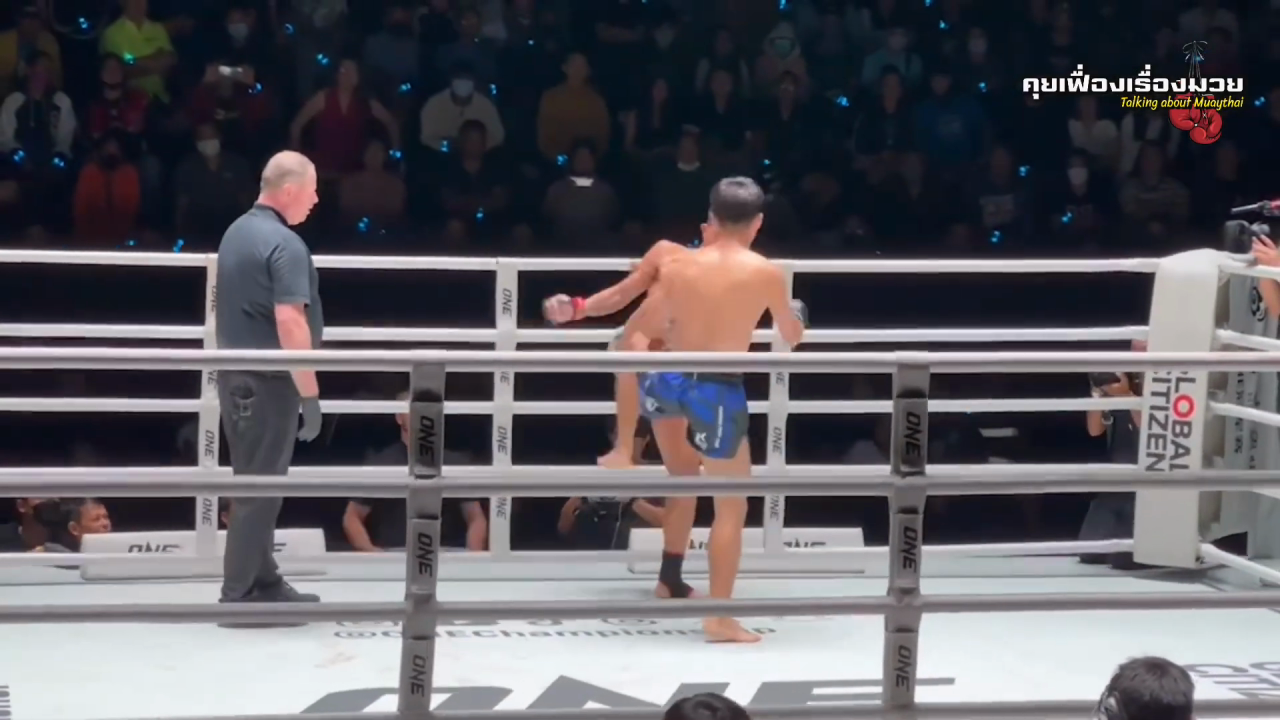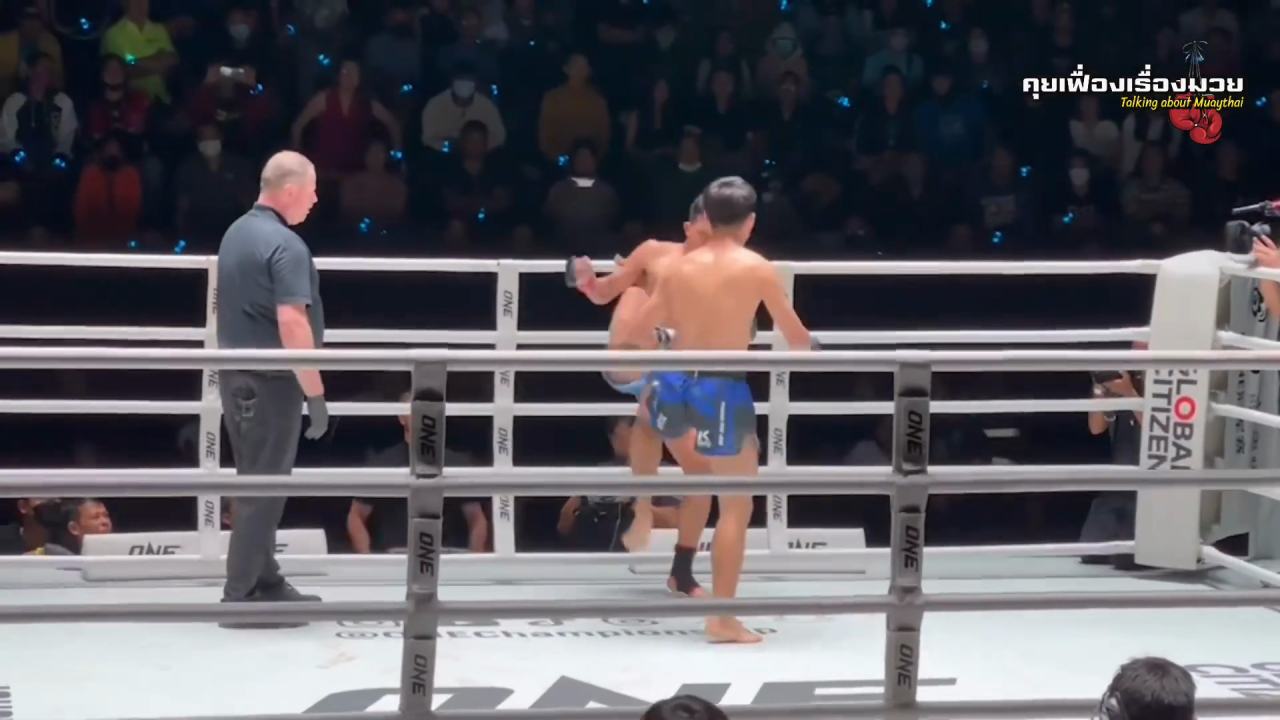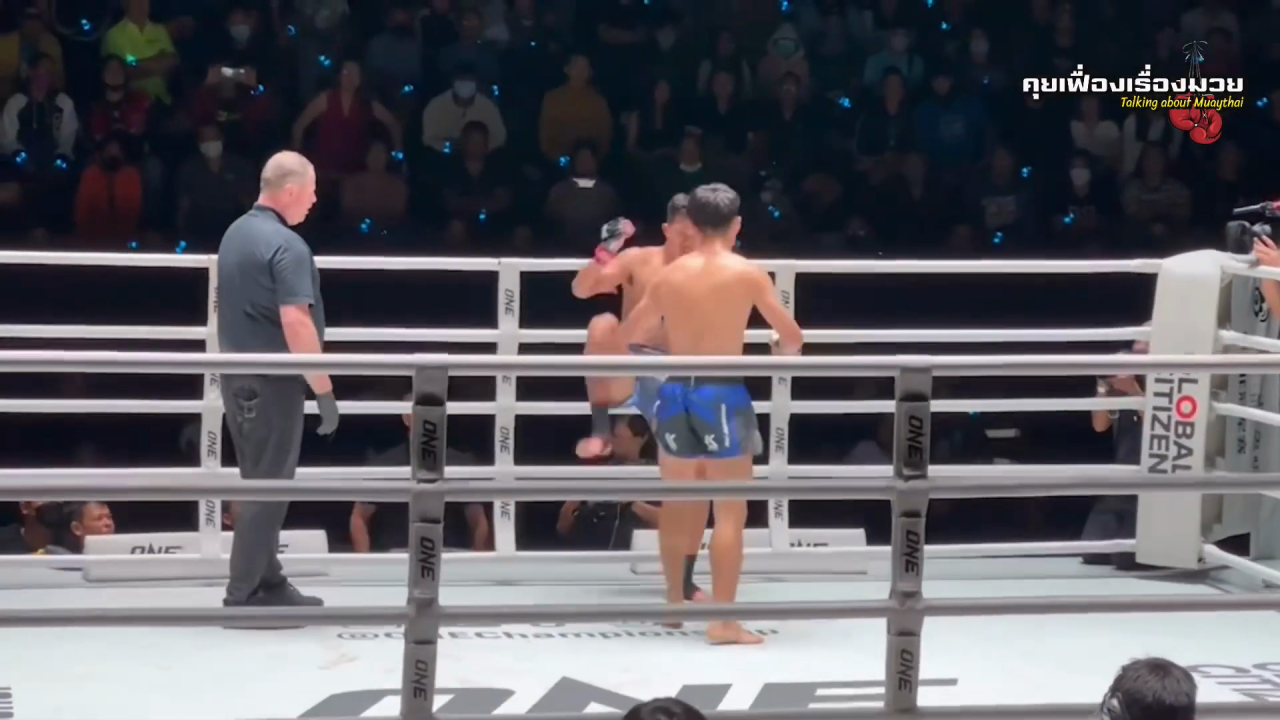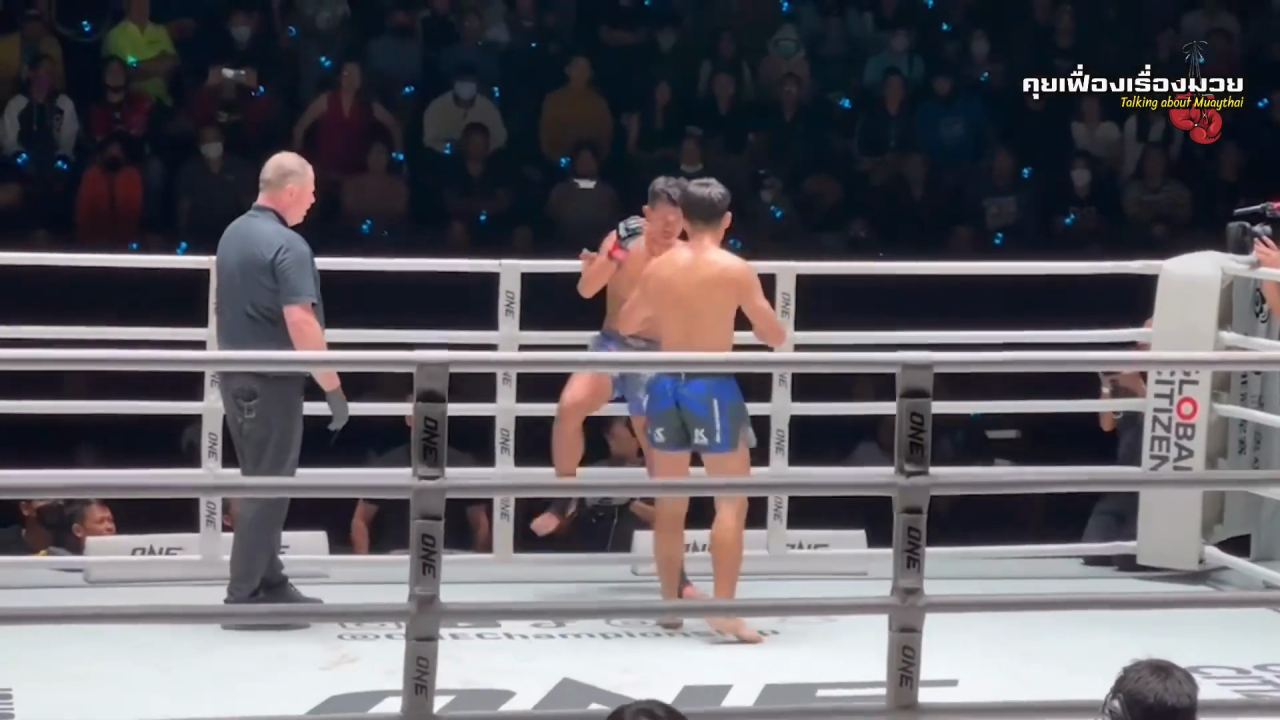
dt=0.1s
person 1, frame 1
left shoulder: (237, 231)
right shoulder: (284, 244)
right elbow: (290, 324)
right wrist: (309, 393)
left hip: (236, 372)
right hip: (267, 380)
left knee: (256, 482)
left ankle: (263, 582)
right ankle: (237, 595)
person 1, frame 2
left shoulder: (237, 231)
right shoulder: (285, 245)
right elbow: (292, 324)
right wrist: (315, 393)
left hip: (237, 374)
right hip: (270, 380)
left knee: (257, 483)
left ankle: (266, 583)
right ankle: (240, 595)
person 1, frame 3
left shoulder: (237, 232)
right shoulder: (285, 245)
right elbow: (296, 324)
right wrist: (324, 391)
left hip: (238, 374)
right hip: (271, 381)
left knee: (262, 483)
right knee: (268, 487)
left ankle: (268, 584)
right ankle: (243, 596)
person 1, frame 4
left shoulder: (234, 232)
right shoulder: (287, 245)
right elbow: (300, 323)
right wrist: (333, 388)
left hip: (237, 373)
right hip: (271, 380)
left knee: (261, 483)
left ankle: (270, 583)
right ankle: (244, 596)
person 2, frame 1
left shoulder: (680, 265)
right shoulder: (765, 272)
left elbow: (638, 325)
right elbow: (792, 336)
right wrist: (793, 315)
left hip: (673, 381)
right hip: (719, 392)
right knee: (731, 508)
right ankle: (719, 617)
person 2, frame 2
left shoulder: (678, 266)
right shoulder: (758, 270)
left elbow: (640, 326)
right elbow: (796, 339)
right wrist: (808, 343)
left hip: (676, 382)
right hip: (724, 388)
right knee: (736, 507)
right ankle: (722, 617)
person 2, frame 3
left shoulder: (668, 274)
right shoulder: (750, 273)
left elbow: (630, 333)
right elbow: (792, 339)
right wrist: (787, 343)
left hip: (675, 391)
right hip: (722, 393)
left knee: (677, 506)
right knee: (730, 509)
left ankle: (676, 603)
right ankle: (722, 617)
person 2, frame 4
left shoulder: (657, 267)
right shoulder: (735, 269)
left elbow: (625, 325)
right elbow: (775, 337)
right wrist: (772, 334)
left hip: (666, 385)
right hip: (713, 387)
left knee: (669, 508)
right knee: (732, 502)
left ankle: (669, 603)
person 3, frame 1
right shoulder: (666, 252)
right elbow: (621, 294)
right wrist: (575, 307)
right hip: (633, 373)
left knee: (687, 476)
left ankle: (670, 578)
right ankle: (624, 445)
person 3, frame 2
right shoulder: (654, 252)
right elbow: (602, 295)
right wrist: (586, 280)
right hip: (631, 368)
left knee: (702, 474)
right knee: (633, 298)
left ankle: (682, 573)
person 3, frame 3
right shoulder: (638, 259)
right elbow: (581, 290)
right wrist: (602, 255)
right knee: (602, 326)
left ankle: (684, 580)
right ankle: (600, 428)
person 3, frame 4
right shoulder: (620, 240)
right elbow: (586, 290)
right wrist: (614, 252)
right hip: (610, 349)
right knee: (568, 409)
right ankle: (562, 497)
person 4, frame 1
right shoulder: (1116, 383)
right elbow: (1094, 430)
left wrist: (1127, 396)
right wrist: (1097, 391)
left knee: (1123, 559)
right knee: (1089, 553)
person 4, frame 2
right shoulder: (1118, 382)
right elbow: (1096, 427)
left wrist: (1130, 393)
right wrist: (1099, 388)
left knee: (1125, 558)
right knee: (1092, 554)
person 4, frame 3
right shoulder: (1120, 384)
right elbow: (1099, 426)
left wrist: (1134, 391)
right wrist: (1102, 387)
left knee: (1127, 560)
right knee: (1092, 553)
person 4, frame 4
right shoulder: (1125, 382)
right elbow: (1107, 425)
left wrist: (1138, 386)
right wrist: (1107, 385)
left knee: (1128, 559)
right knee: (1094, 554)
